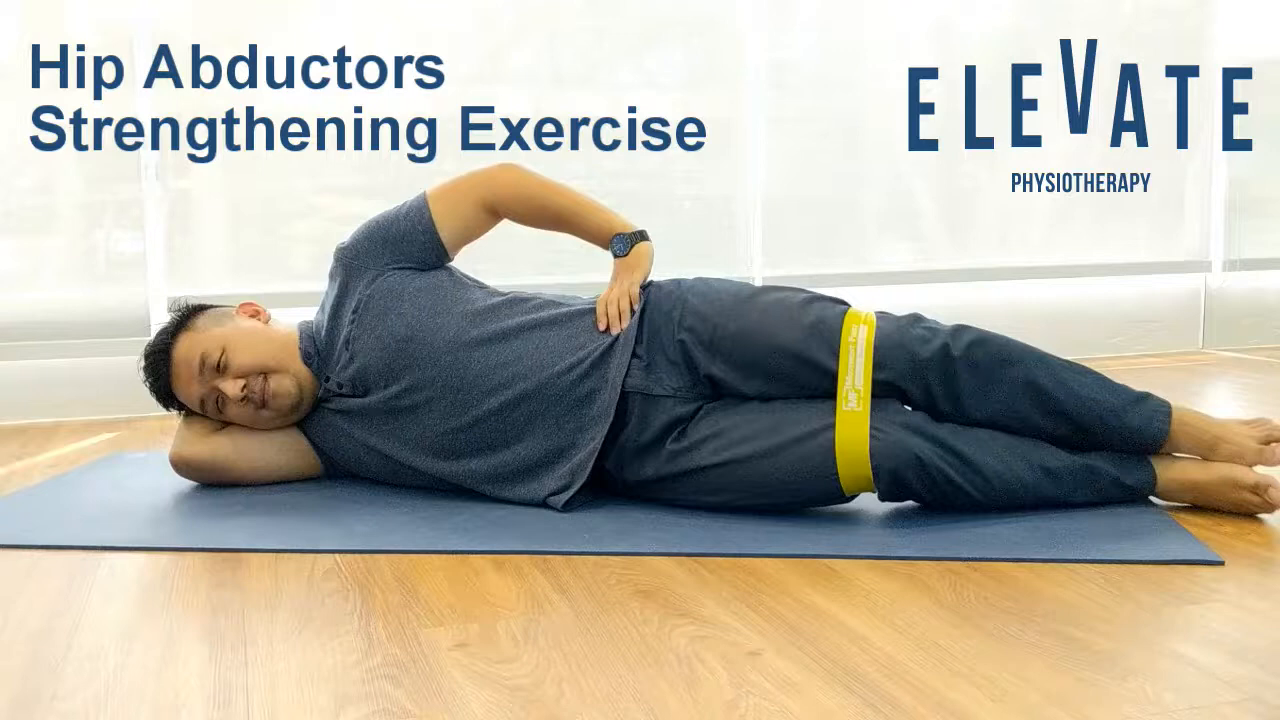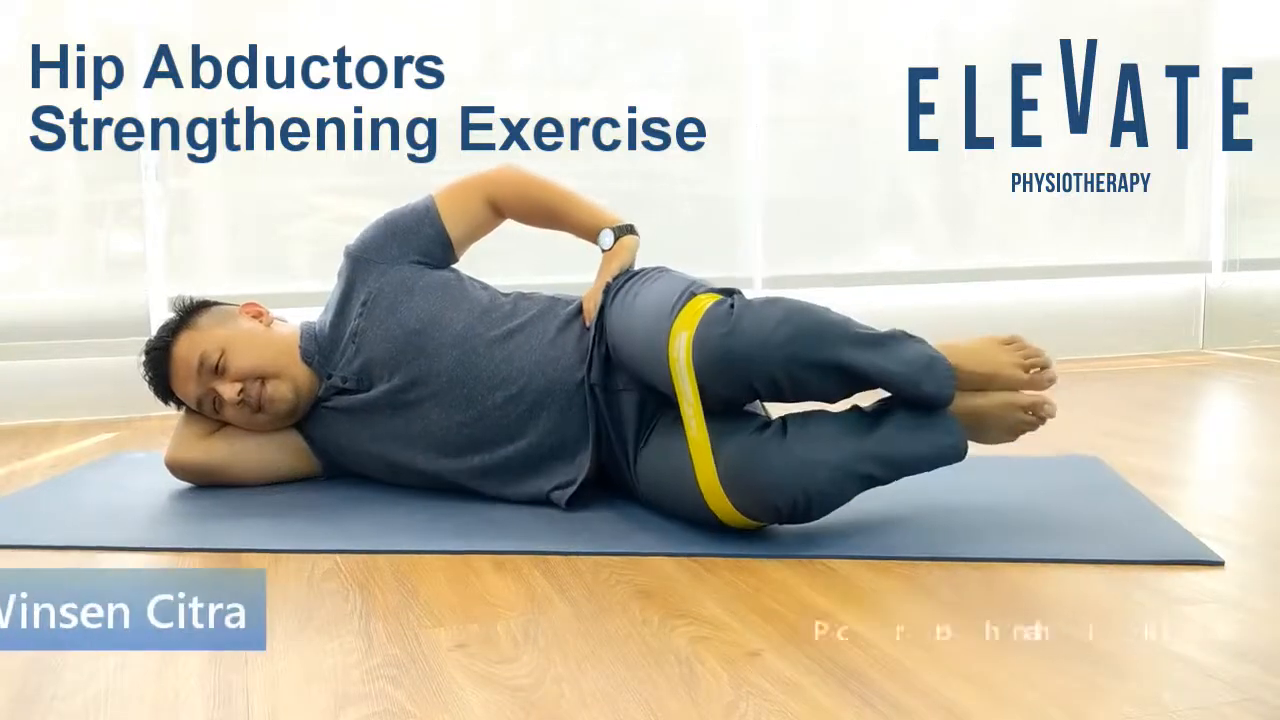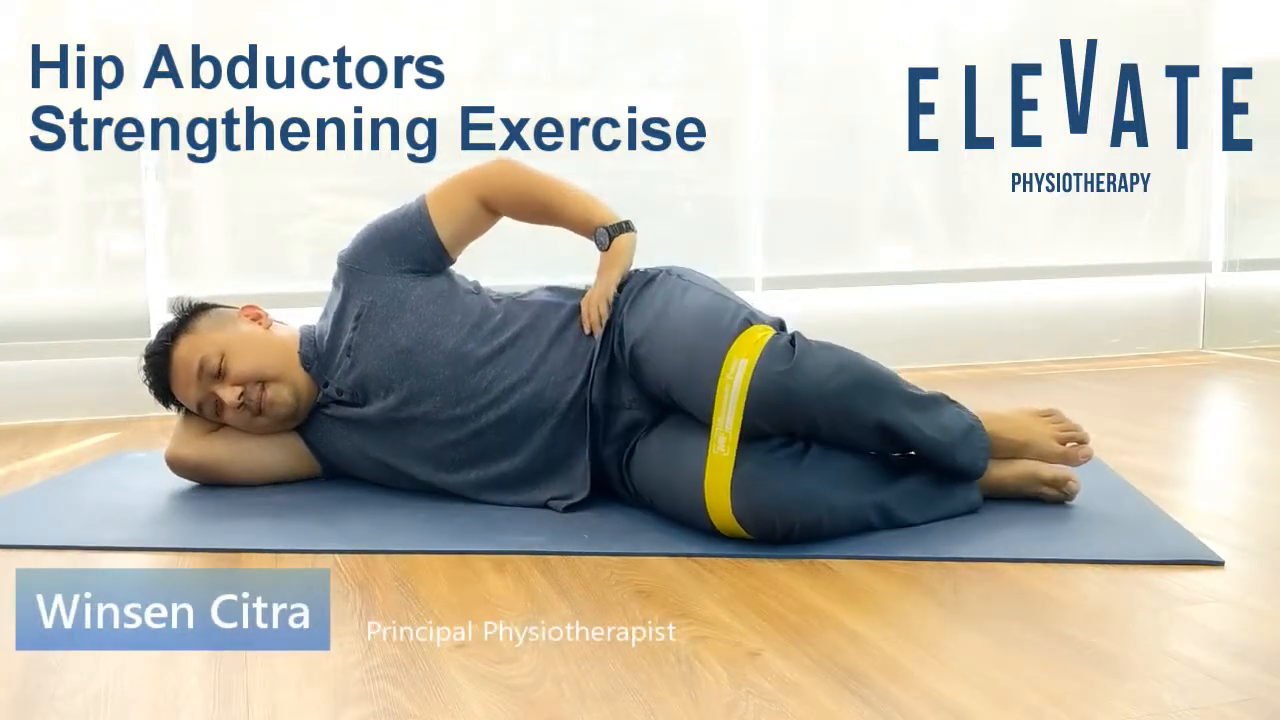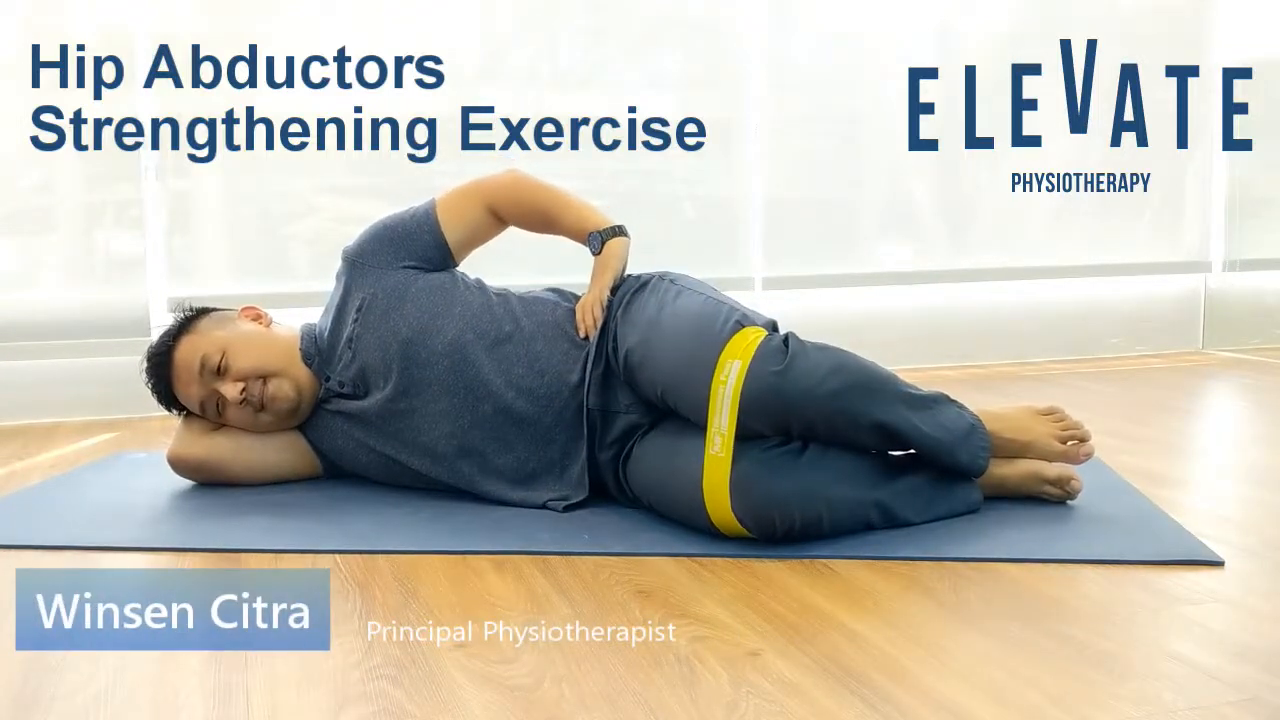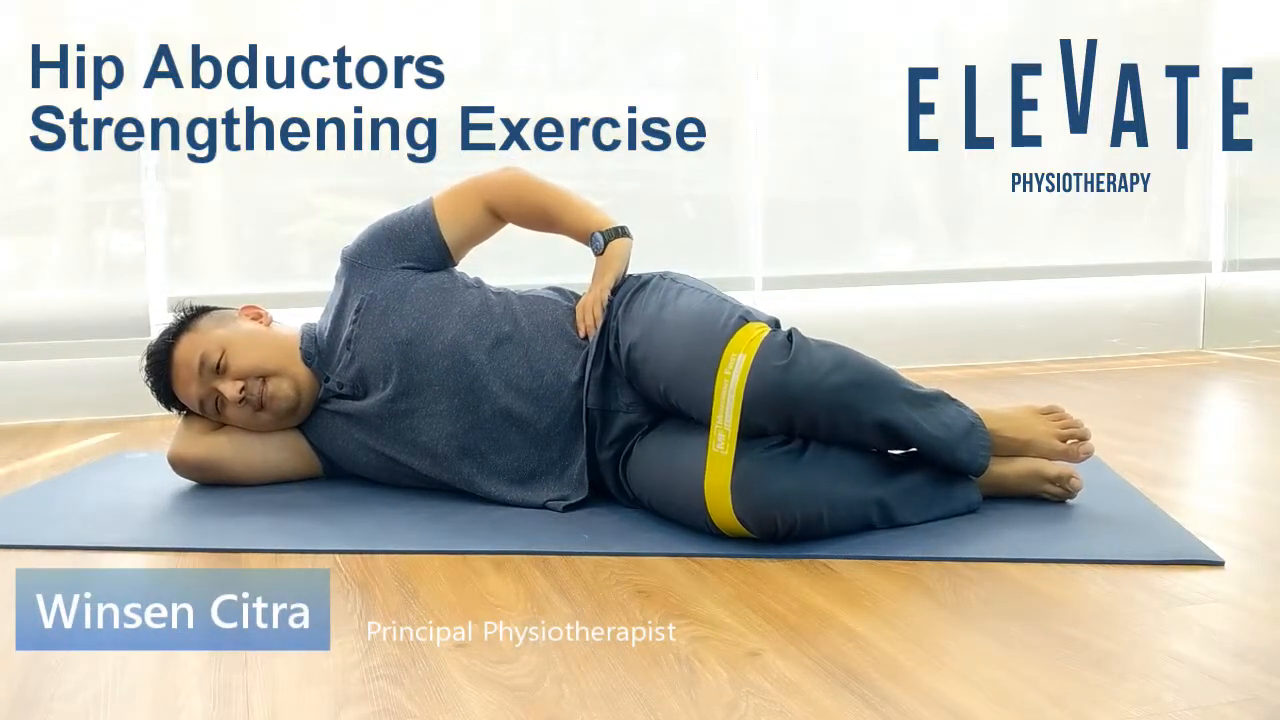
dt=1s
person 1, frame 1
left shoulder: (364, 269)
right shoulder: (334, 436)
left elbow: (499, 182)
left wrist: (628, 244)
left hip: (658, 337)
right hip: (652, 459)
left knee: (907, 358)
right knee: (895, 454)
left ankle: (1171, 425)
right ankle: (1156, 479)
person 1, frame 2
left shoulder: (371, 267)
right shoulder: (327, 435)
left elbow: (499, 184)
left wrist: (616, 236)
left hip: (627, 329)
right hip: (627, 453)
left knee: (725, 348)
right knee: (771, 477)
left ankle: (938, 370)
right ankle: (952, 424)
person 1, frame 3
left shoulder: (366, 271)
right shoulder: (327, 441)
left elbow: (493, 177)
left wrist: (612, 233)
left hip: (635, 328)
right hip: (624, 453)
left knee: (780, 383)
right knee: (765, 503)
left ankle: (973, 433)
right ankle: (978, 481)
person 1, frame 4
left shoulder: (370, 266)
right shoulder: (329, 437)
left elbow: (501, 189)
left wrist: (606, 239)
left hip: (633, 329)
right hip: (617, 454)
left knee: (773, 379)
right knee: (755, 498)
left ankle: (972, 430)
right ankle: (979, 479)
person 1, frame 5
left shoulder: (368, 268)
right shoulder: (329, 438)
left elbow: (499, 186)
left wrist: (608, 238)
left hip: (628, 334)
right hip: (619, 454)
left knee: (772, 378)
right knee: (760, 497)
left ankle: (973, 431)
right ankle: (977, 478)
